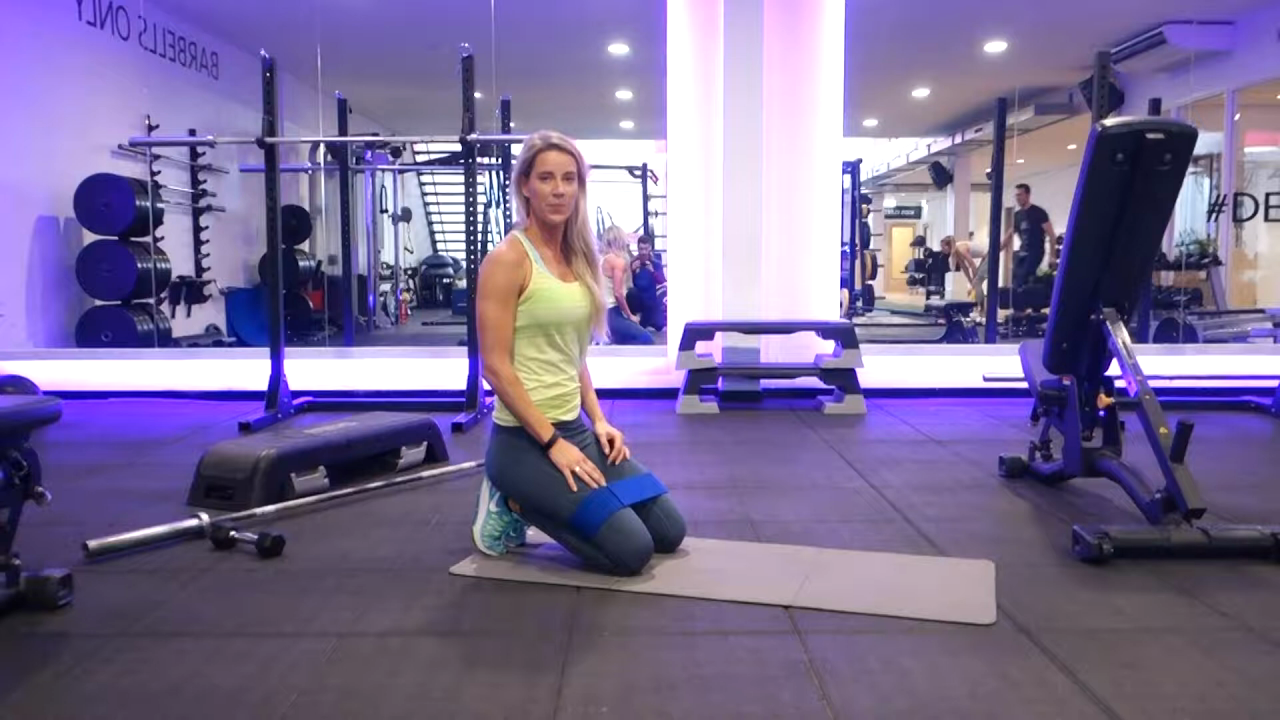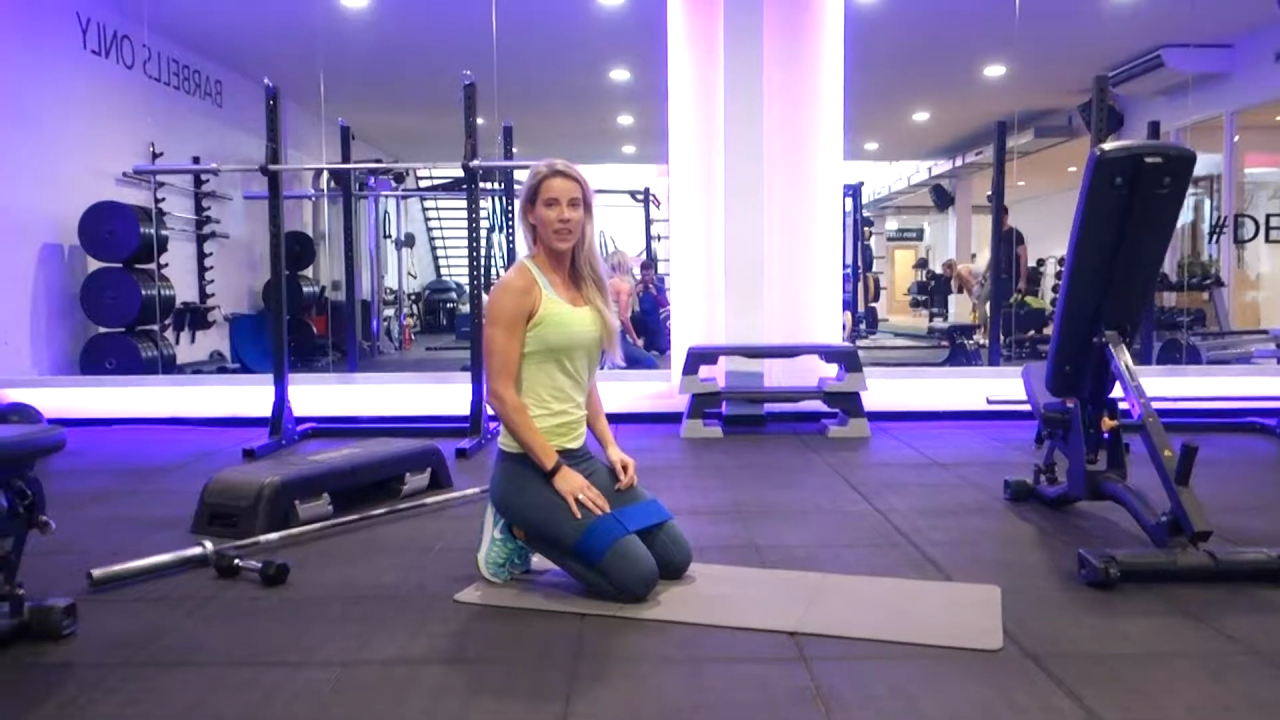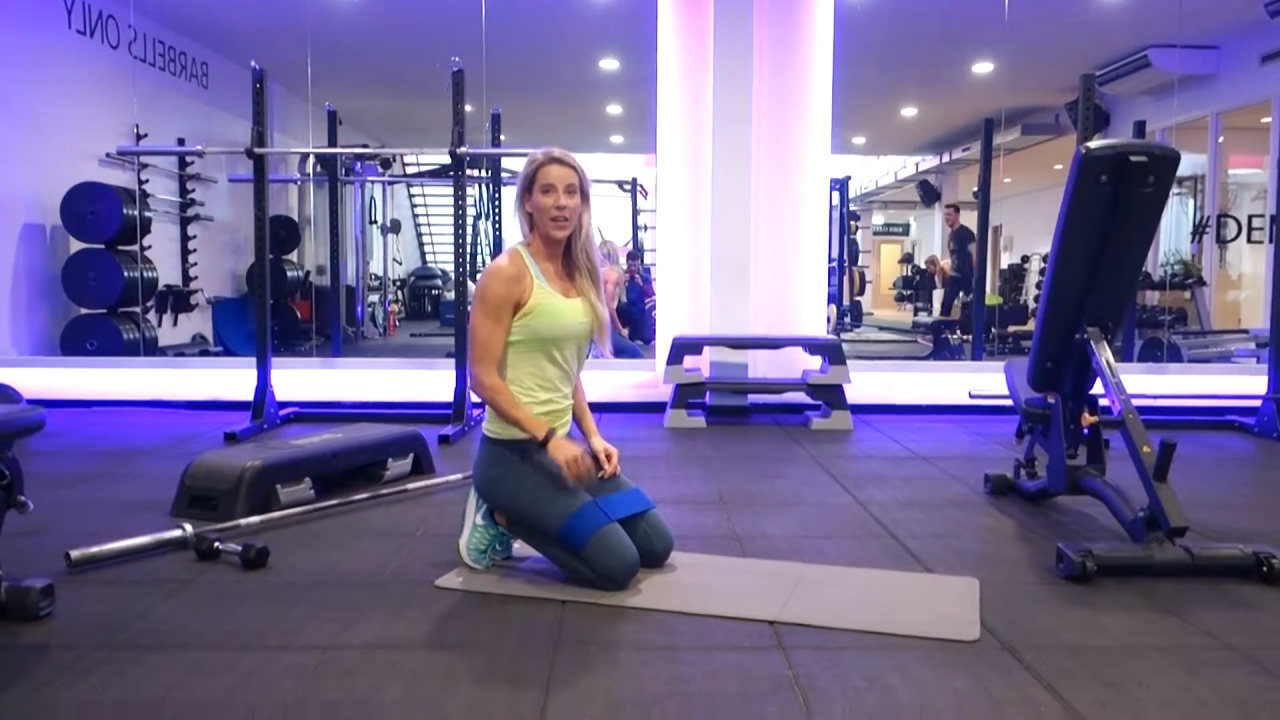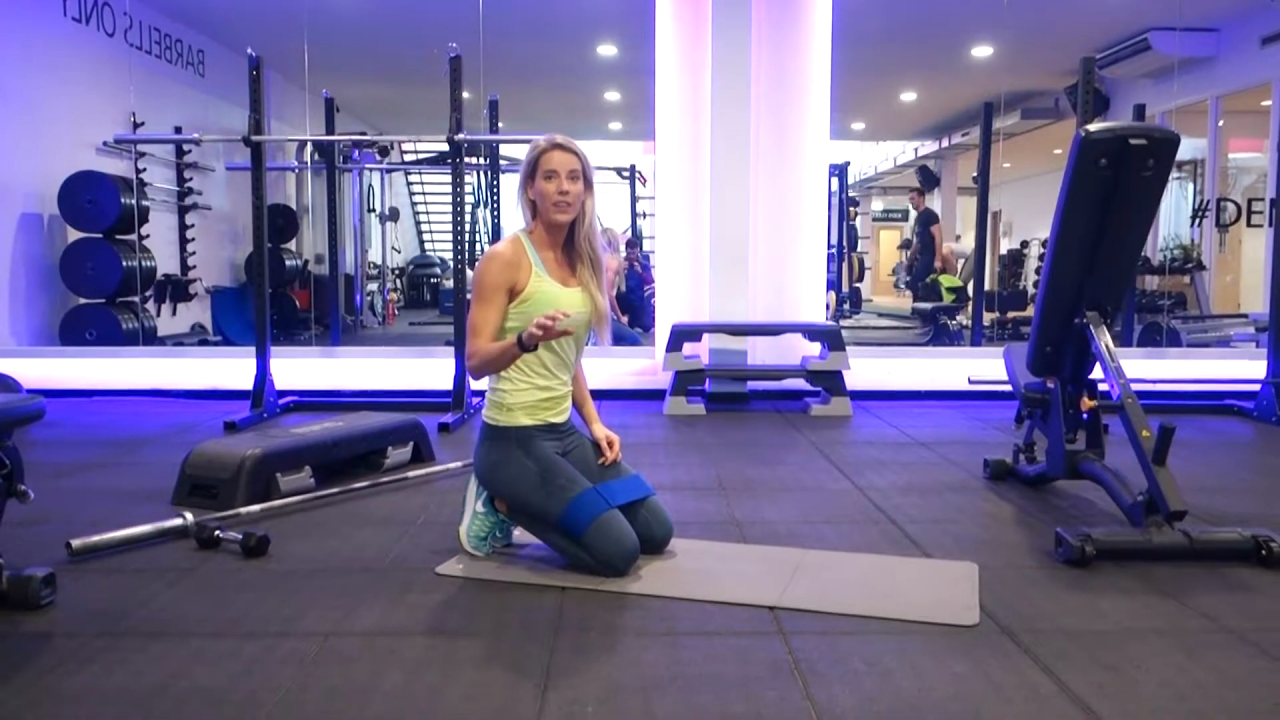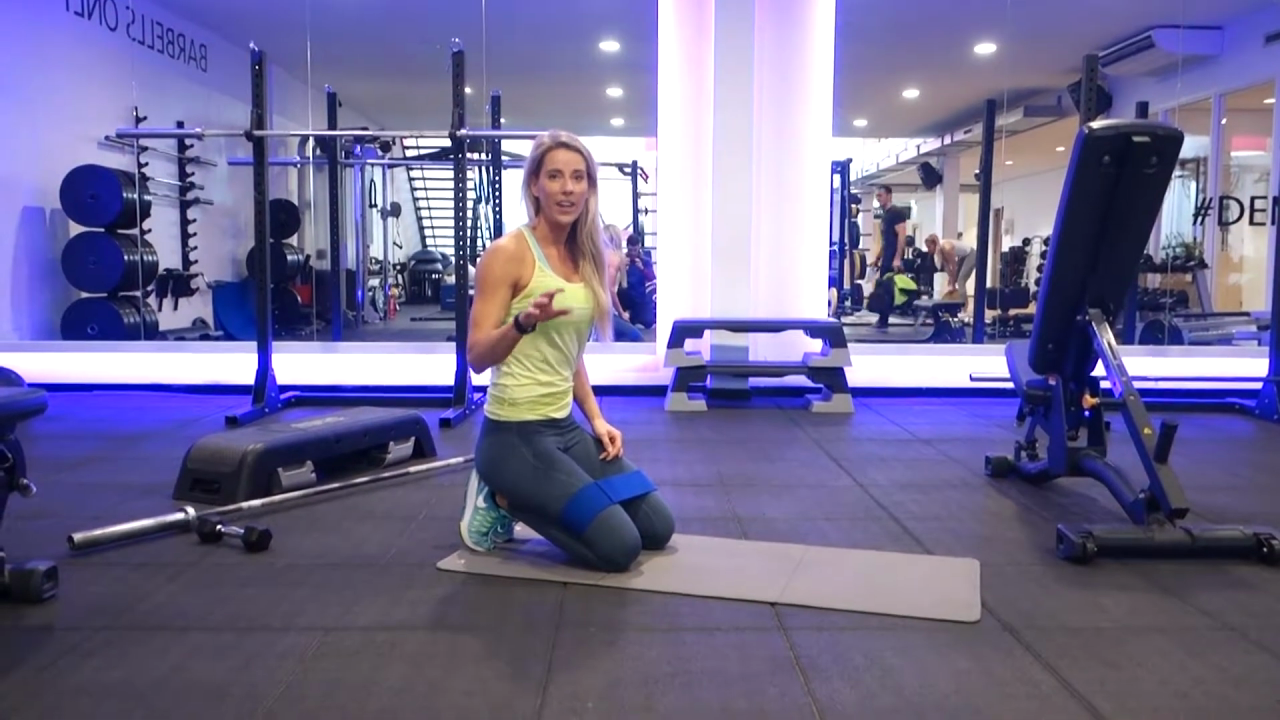
dt=0.4s
person 1, frame 1
left shoulder: (580, 257)
right shoulder: (507, 260)
right elbow: (496, 368)
left wrist: (597, 420)
right wrist: (552, 444)
left hip: (573, 428)
right hip: (525, 440)
left knee: (668, 531)
right knee: (630, 550)
left ankle: (534, 504)
right ankle: (513, 510)
person 1, frame 2
left shoulder: (586, 284)
right shoulder: (516, 286)
right elbow: (500, 394)
left wrist: (609, 446)
right wrist: (555, 472)
left hip: (579, 455)
right hip: (529, 466)
left knee: (674, 557)
right knee: (635, 577)
left ankle: (538, 530)
right ankle: (517, 534)
person 1, frame 3
left shoulder: (580, 273)
right shoulder: (507, 273)
right elbow: (483, 377)
left wrist: (591, 434)
right wrist: (548, 438)
left hip: (561, 439)
right hip: (513, 452)
left knee: (656, 546)
right knee: (617, 565)
left ankle: (520, 515)
right ankle: (499, 520)
person 1, frame 4
left shoulder: (582, 261)
right shoulder: (504, 258)
right elbow: (476, 362)
left wrist: (594, 422)
right wrist: (527, 339)
left hip: (564, 432)
right hip: (511, 439)
left knee: (656, 532)
right knee: (617, 551)
left ankle: (524, 503)
right ankle: (500, 508)
person 1, frame 5
left shoulder: (584, 257)
right shoulder: (508, 253)
right elbow: (477, 358)
left wrist: (596, 418)
right wrist: (525, 320)
left hip: (566, 427)
right hip: (513, 434)
left knee: (658, 528)
right knee: (618, 547)
left ankle: (522, 498)
right ankle: (501, 502)
